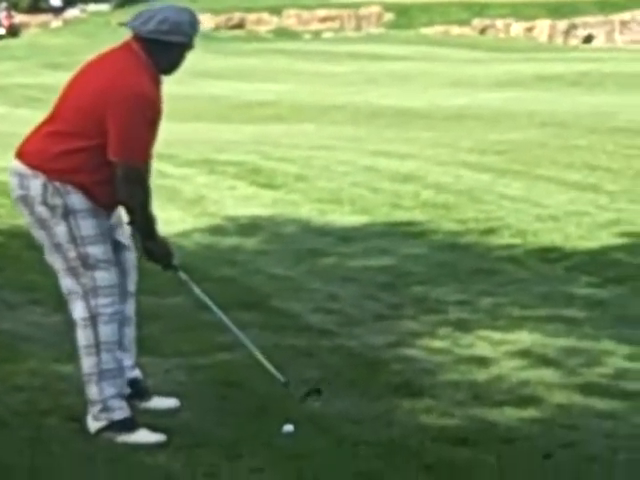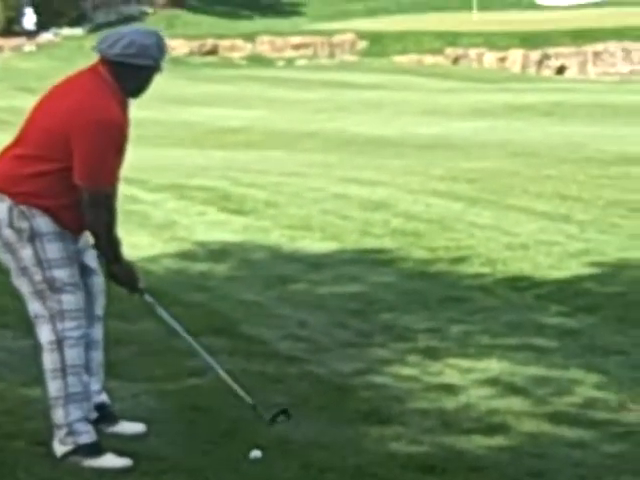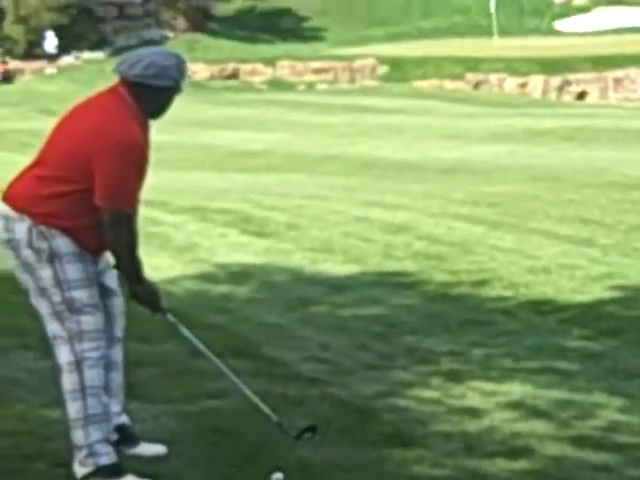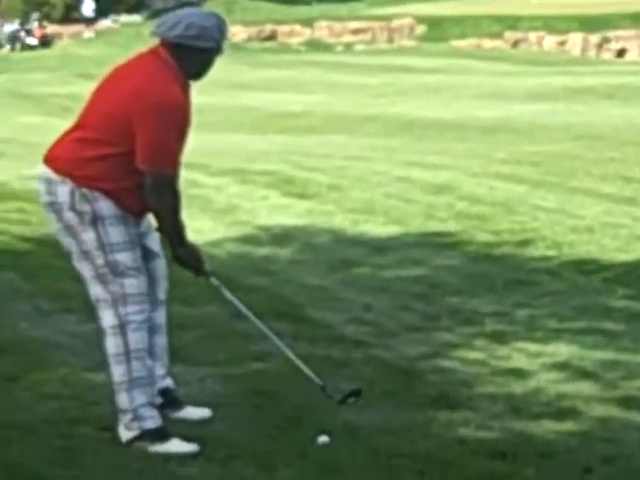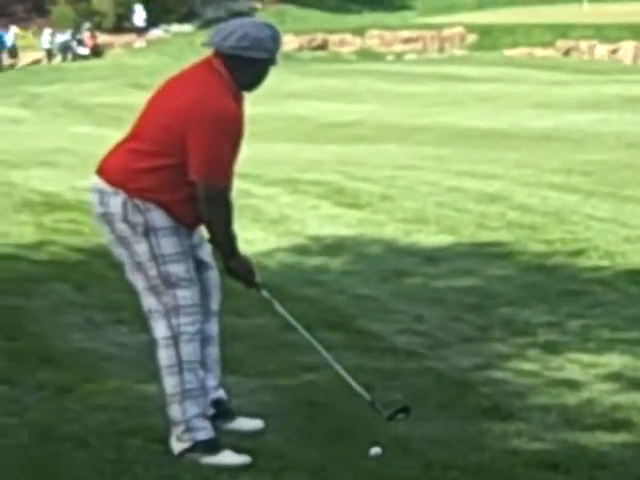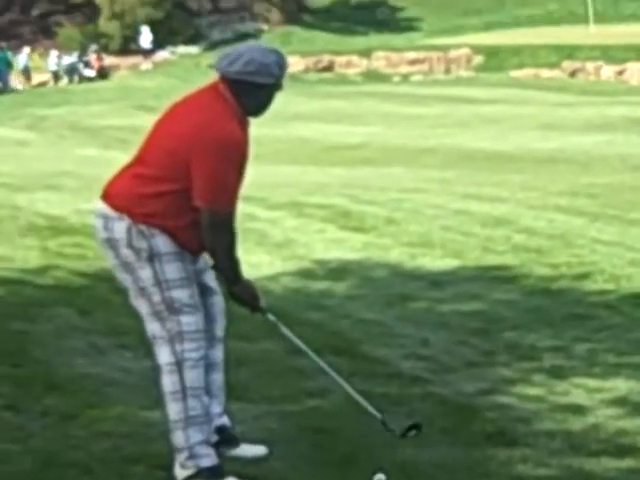
dt=0.2s
person 1, frame 1
left shoulder: (126, 63)
right shoulder: (135, 89)
left elbow: (125, 169)
right elbow: (130, 176)
left wrist: (139, 227)
right wrist: (149, 235)
left hip: (78, 185)
right hip: (53, 187)
left knee: (120, 278)
right knee: (98, 294)
left ankle: (125, 382)
right ankle: (106, 413)
person 1, frame 2
left shoulder: (95, 85)
right shoulder: (101, 113)
left elbow: (92, 192)
right elbow: (96, 200)
left wrist: (106, 252)
right wrist: (115, 259)
left hip: (48, 208)
left knee: (89, 303)
right knee: (64, 319)
left ankle: (92, 407)
right ankle: (74, 437)
person 1, frame 3
left shoulder: (115, 106)
right shoulder: (121, 134)
right elbow: (116, 222)
left wrist: (126, 271)
right wrist: (136, 279)
left hip: (68, 229)
right hip: (40, 231)
left knee: (108, 325)
right knee: (82, 341)
left ankle: (112, 428)
person 1, frame 4
left shoulder: (155, 67)
right shoulder: (162, 96)
left elbow: (155, 176)
right elbow: (159, 184)
left wrist: (168, 235)
right wrist: (179, 243)
left hip: (108, 190)
right hip: (81, 193)
left knee: (150, 288)
right knee: (125, 304)
left ankle: (156, 391)
right ankle: (138, 422)
person 1, frame 5
left shoulder: (209, 77)
right shoulder: (217, 108)
right elbow: (212, 195)
right wrist: (231, 255)
left hip: (160, 201)
right hip: (133, 204)
left knee: (203, 299)
right knee: (178, 316)
left ankle: (209, 403)
right ankle: (190, 434)
person 1, frame 6
left shoulder: (215, 103)
right shoulder: (222, 133)
left elbow: (212, 215)
right elbow: (215, 222)
left wrist: (224, 273)
right wrist: (235, 280)
left hip: (164, 226)
right hip: (138, 229)
left knee: (208, 324)
right knee: (183, 342)
left ankle: (212, 429)
